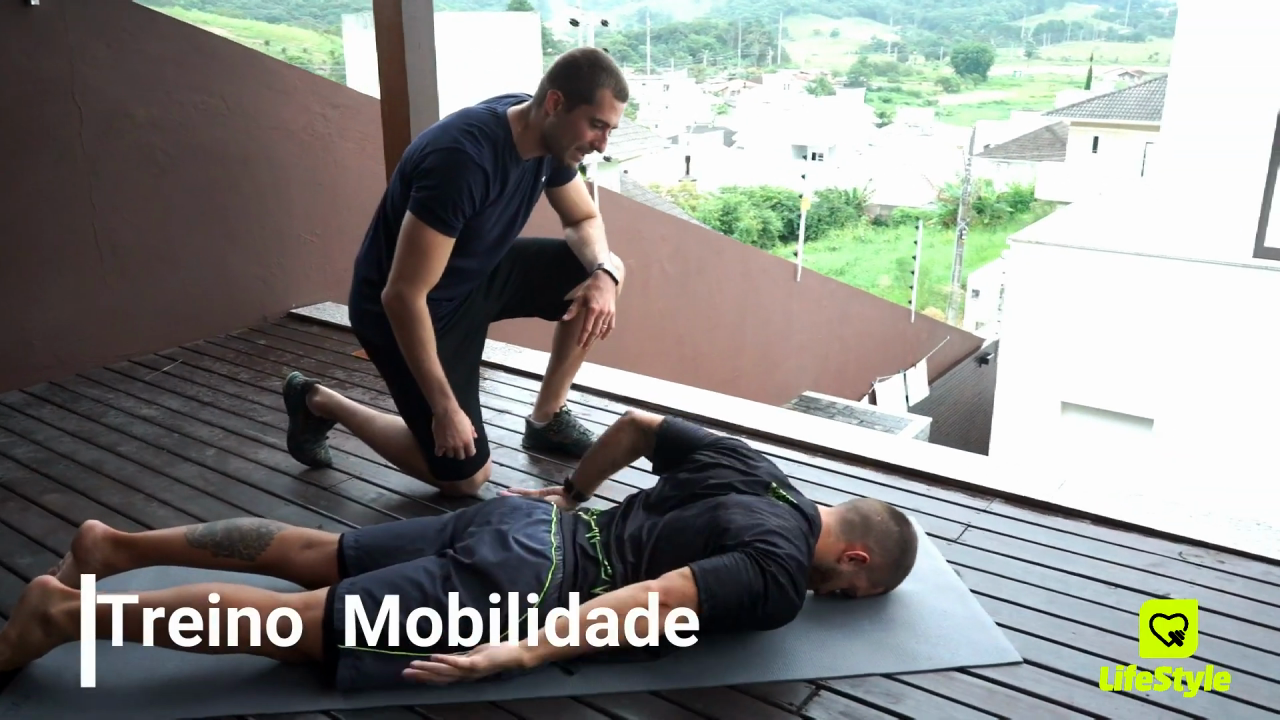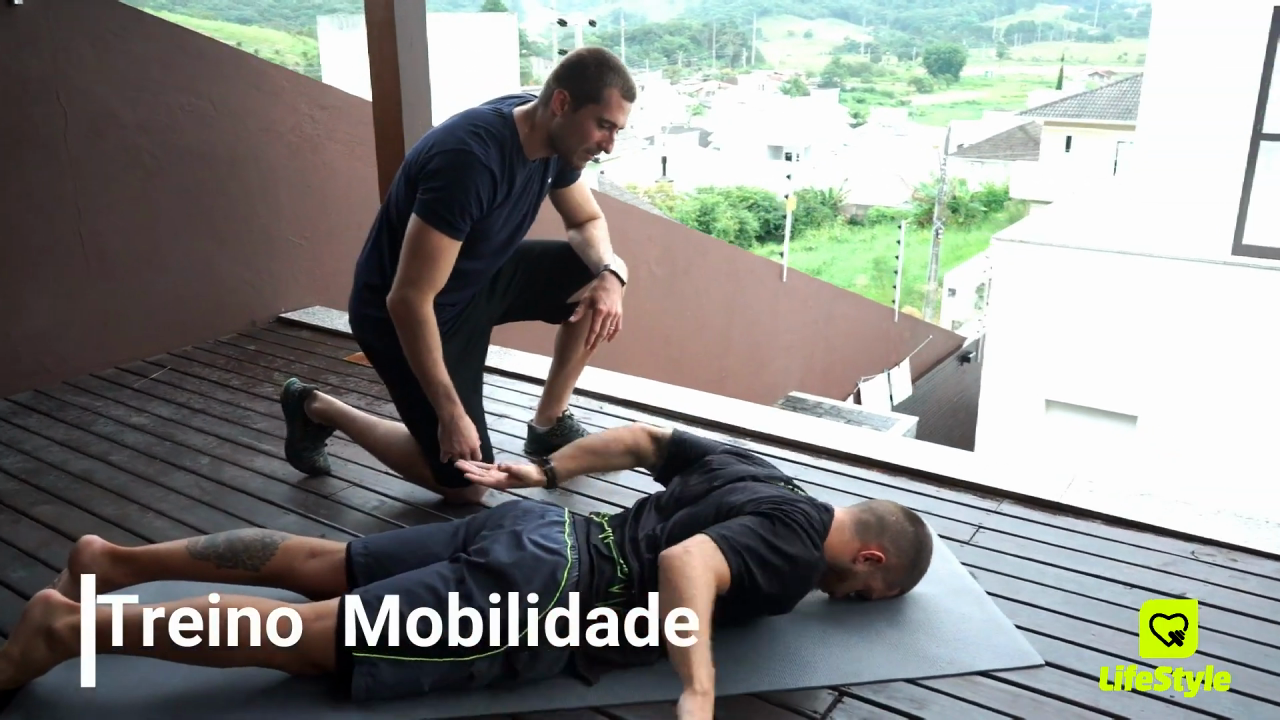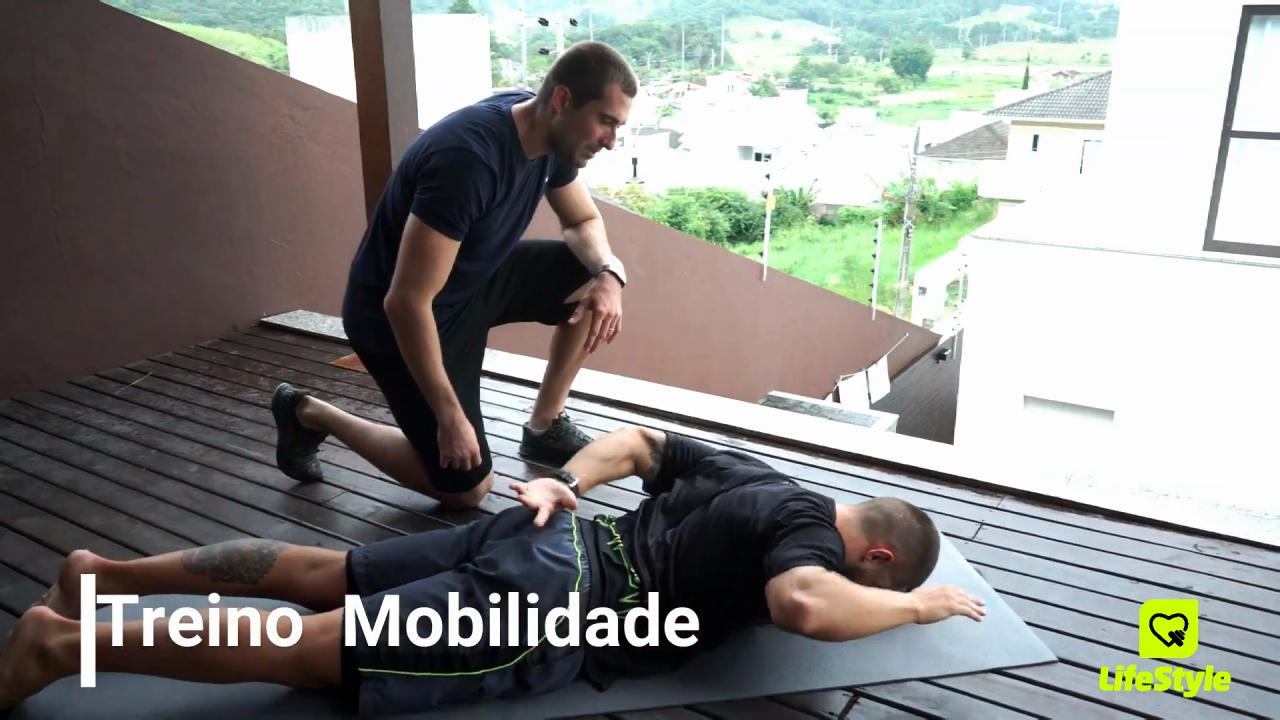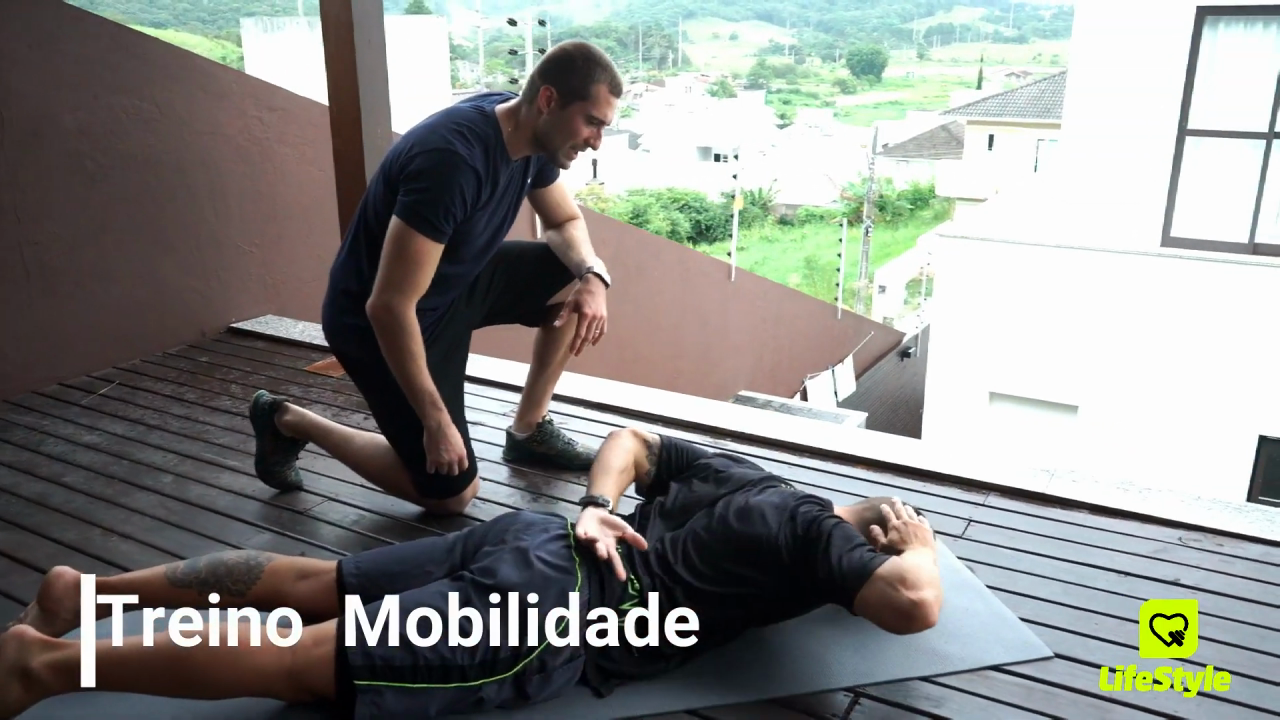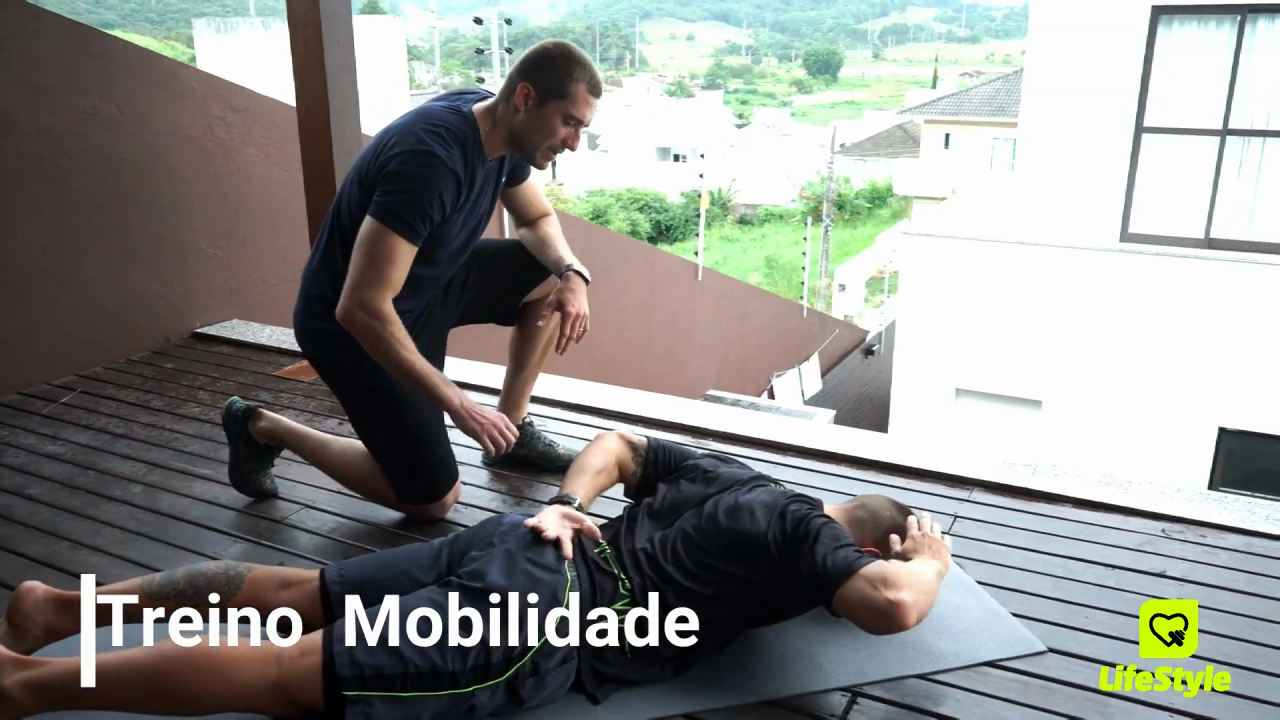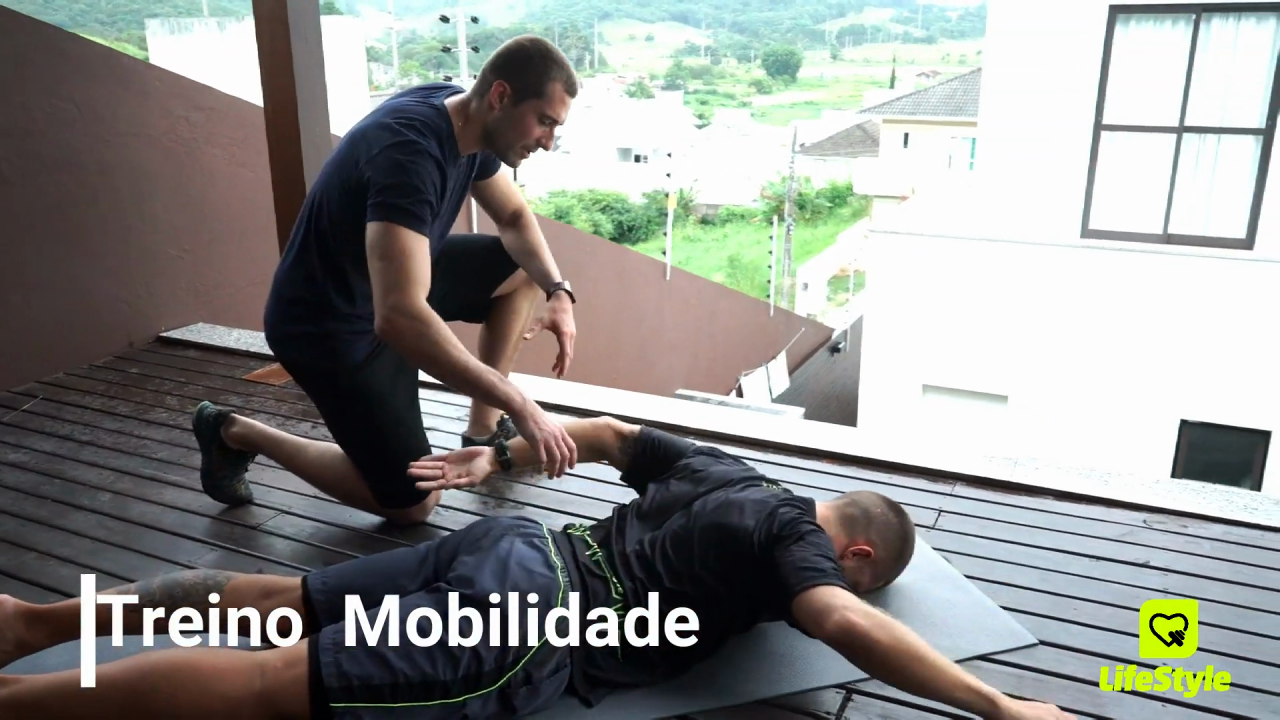
dt=0.3s
person 1, frame 1
left shoulder: (755, 468)
right shoulder: (783, 570)
left elbow: (635, 421)
right elbow: (655, 600)
right wrist: (521, 651)
left hip: (518, 528)
right hip: (522, 586)
left knee: (311, 557)
right knee: (296, 622)
left ankle: (115, 543)
person 1, frame 2
left shoulder: (761, 474)
right shoulder: (798, 538)
left elbow: (640, 435)
right elbow: (681, 564)
left wrist: (544, 471)
left hip: (532, 532)
right hip: (535, 599)
left knee: (318, 565)
right knee: (304, 638)
left ankle: (112, 557)
person 1, frame 3
left shoulder: (759, 475)
right shoulder: (815, 534)
left elbow: (639, 439)
right elbow: (797, 608)
left wrist: (562, 482)
right wrist: (925, 606)
left hip: (540, 543)
right hip: (546, 610)
left knee: (316, 578)
left ankle: (107, 572)
person 1, frame 4
left shoulder: (748, 473)
right shoulder: (822, 535)
left elbow: (628, 438)
right elbow: (911, 605)
left wrist: (597, 507)
right wrist: (917, 548)
left hip: (525, 543)
right hip: (540, 623)
left knee: (305, 589)
left ankle: (86, 590)
person 1, frame 5
left shoulder: (739, 475)
right shoulder: (808, 534)
left elbow: (617, 443)
right elbow: (894, 606)
left wrist: (567, 504)
right wrist: (930, 557)
left hip: (512, 550)
right hip: (535, 629)
left knee: (290, 598)
person 1, frame 6
left shoulder: (729, 471)
right shoulder: (798, 537)
left elbow: (610, 434)
right elbow: (852, 629)
left wrist: (488, 455)
left hip: (507, 543)
right hip: (529, 627)
left knee: (268, 602)
person 2, frame 1
left shoulder: (549, 135)
right shoulder: (463, 158)
left elbow: (585, 220)
right elbow: (402, 296)
left wrist: (602, 274)
right wrist: (445, 409)
right hip: (404, 310)
left knee: (605, 271)
right knee: (466, 477)
left ankle: (547, 420)
right ankle: (319, 403)
person 2, frame 2
left shoulder: (552, 135)
right shoulder: (469, 159)
left elbow: (588, 222)
right elbow: (407, 300)
left wrist: (609, 273)
right wrist: (450, 414)
right hip: (403, 315)
left knee: (606, 275)
right knee: (468, 483)
left ankle: (549, 425)
right ankle: (318, 410)
person 2, frame 3
left shoulder: (549, 132)
right shoulder: (468, 158)
left elbow: (584, 222)
right elbow: (406, 301)
left wrist: (608, 275)
right wrist: (450, 417)
right hip: (397, 317)
left knee: (600, 276)
right knee: (467, 487)
left ankle: (544, 427)
right ankle: (310, 414)
person 2, frame 4
left shoulder: (528, 132)
right shoulder: (452, 160)
left elbow: (566, 222)
right elbow: (388, 306)
left wrist: (592, 275)
right wrist: (436, 421)
right hip: (376, 322)
left knee: (581, 277)
right knee: (452, 493)
left ankle: (528, 431)
right ankle: (289, 422)
person 2, frame 5
left shoulder: (500, 128)
right shoulder: (429, 160)
left elbow: (537, 219)
right elbow: (359, 308)
left wrist: (572, 271)
right wrist: (455, 405)
right hip: (354, 326)
left knee: (555, 276)
right knee: (433, 499)
left ankle: (512, 429)
right ankle: (264, 429)
person 2, frame 6
left shoulder: (468, 123)
right shoulder: (408, 154)
left elbow: (514, 217)
right elbow: (401, 318)
left wrist: (558, 289)
right wrist: (520, 408)
right hip: (328, 325)
left knee: (520, 267)
right knee: (413, 502)
left ankle: (484, 433)
right ankle: (236, 435)
